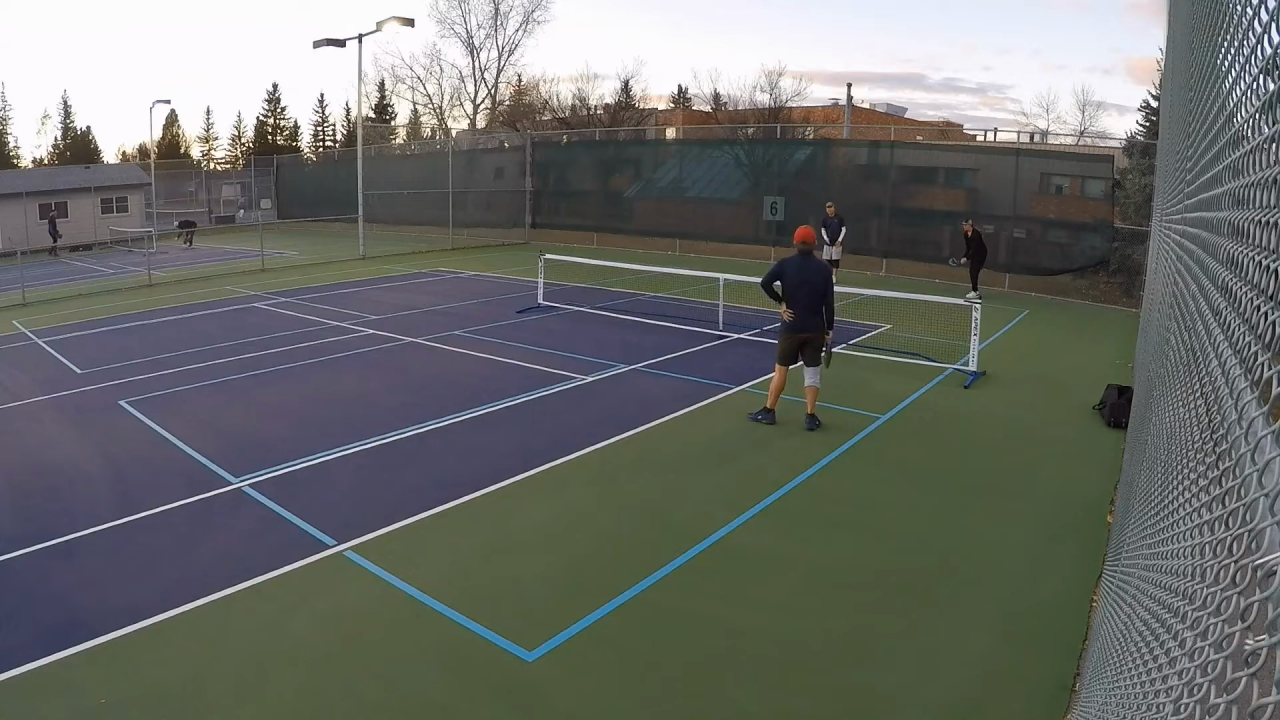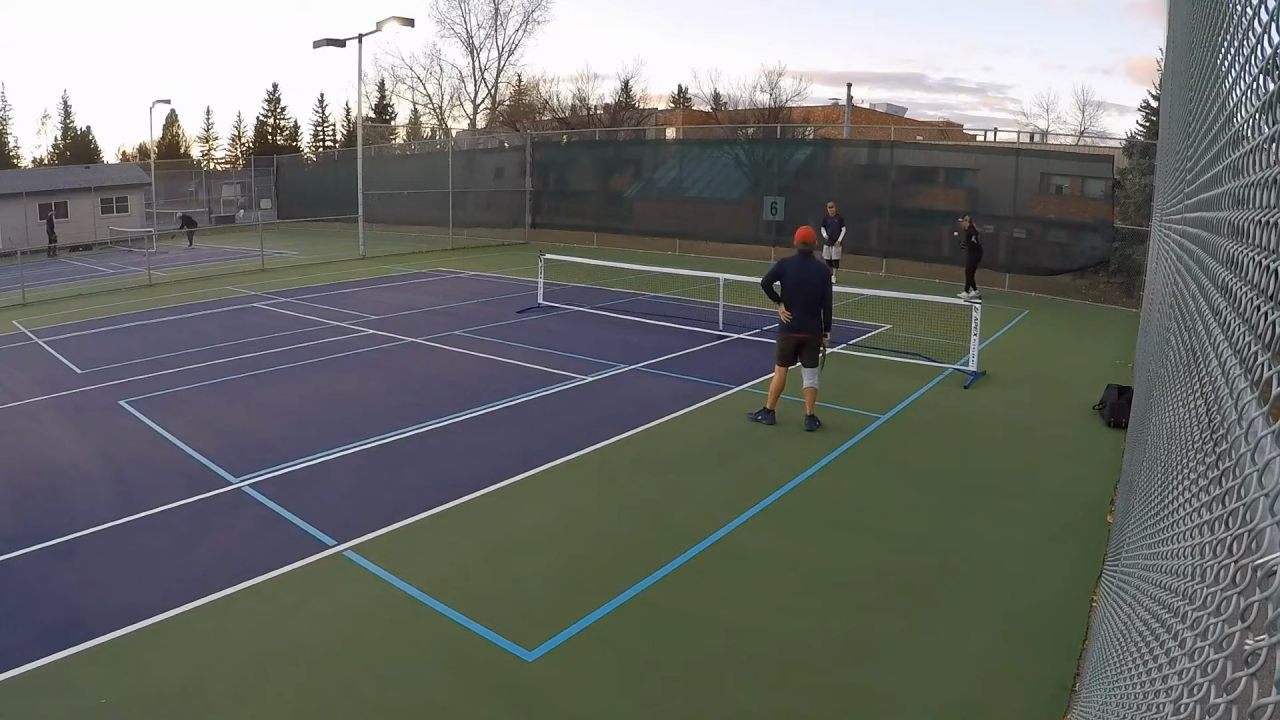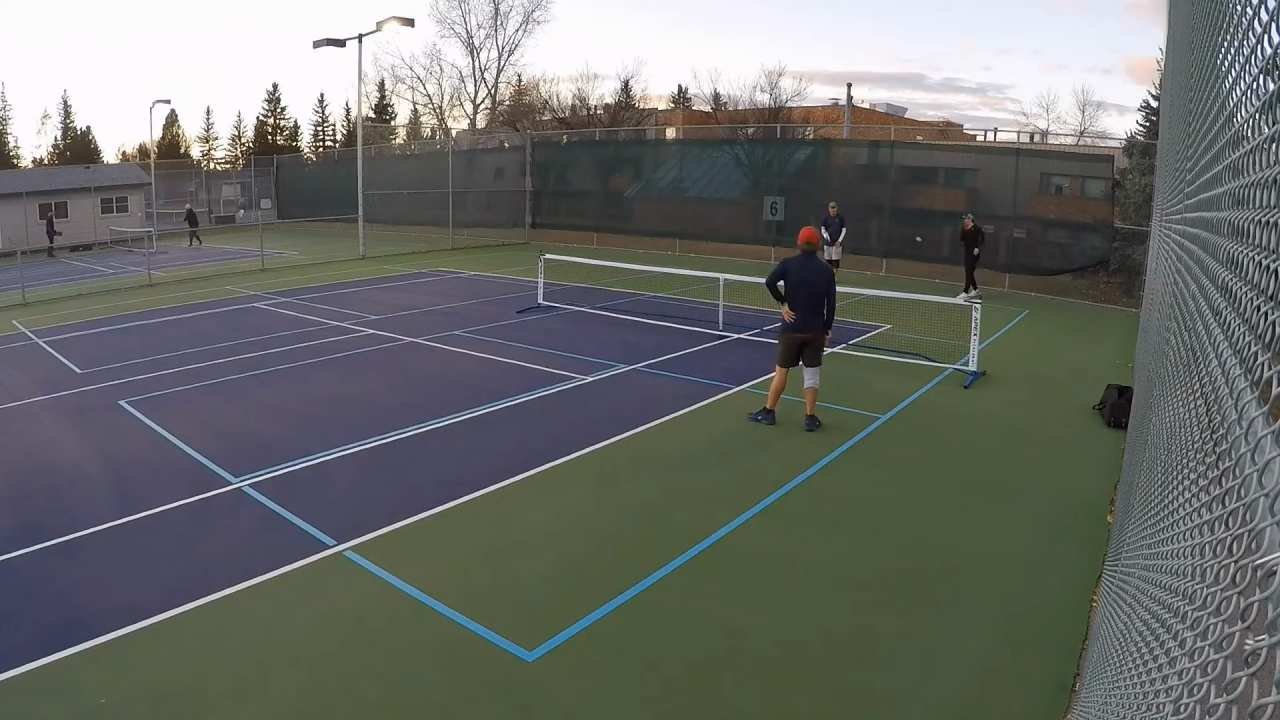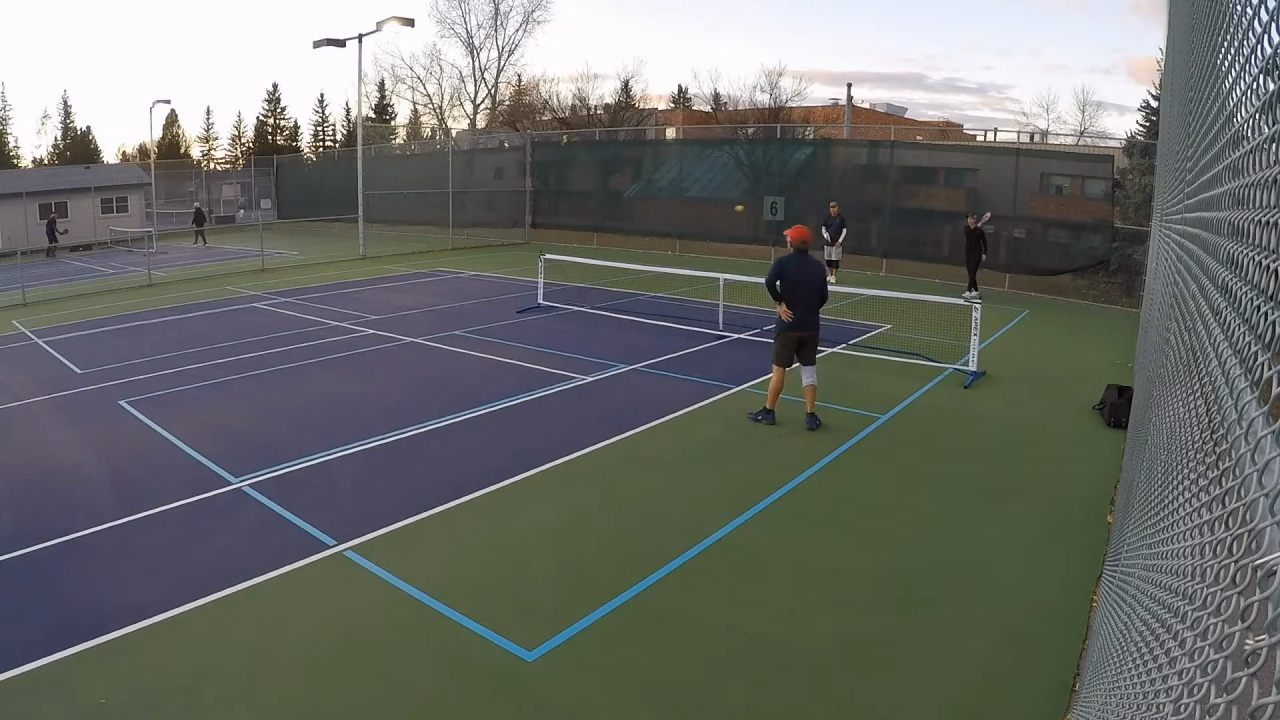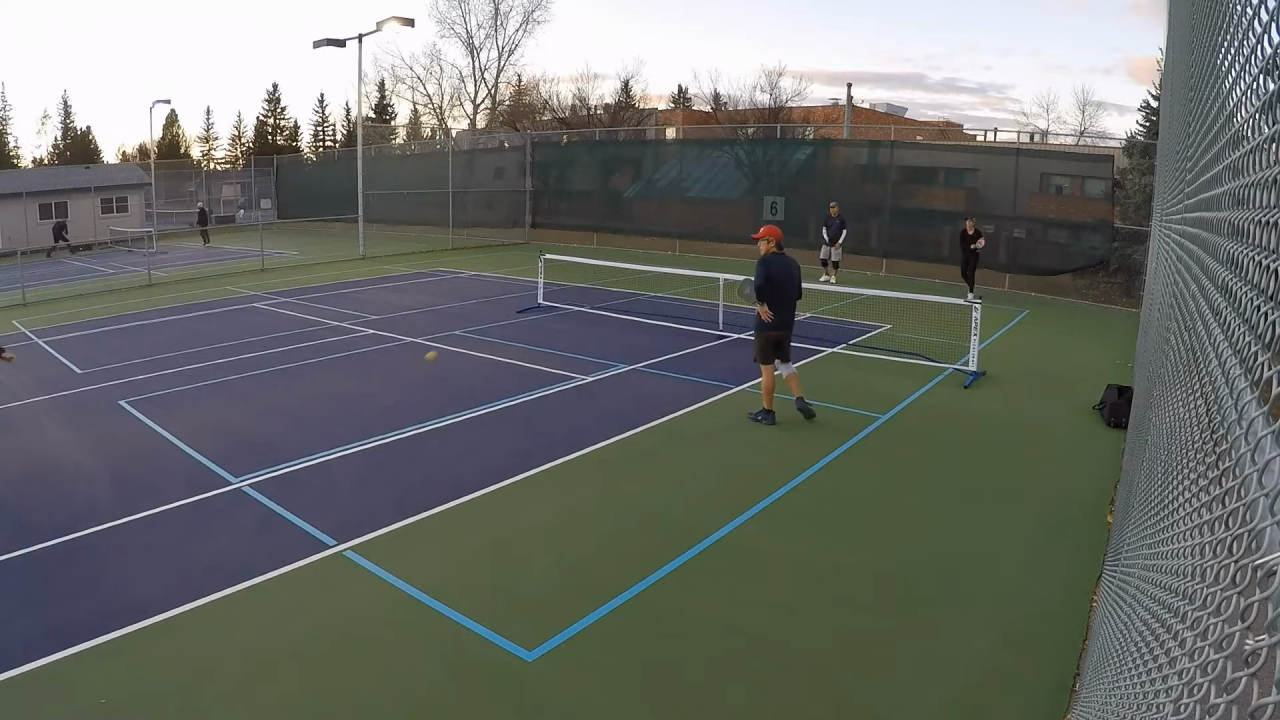
dt=0.4s
person 1, frame 1
left shoulder: (785, 264)
right shoulder: (823, 268)
left elbow: (765, 282)
right elbow: (829, 302)
left wrist: (780, 302)
right wrist: (829, 328)
left hip: (791, 327)
right hip: (815, 329)
left knee: (781, 370)
right knee: (812, 373)
left ankle: (768, 411)
right ankle: (810, 416)
person 1, frame 2
left shoulder: (785, 264)
right shoulder: (822, 269)
left elbow: (765, 282)
right elbow: (827, 304)
left wrist: (779, 303)
right wrist: (826, 330)
left hip: (788, 328)
right hip: (812, 330)
left knee: (780, 371)
right knee: (810, 374)
left ankle: (768, 412)
right ankle: (810, 417)
person 1, frame 3
left shoulder: (789, 263)
right shoulder: (826, 270)
left elbow: (770, 281)
right elbow: (831, 303)
left wrist: (782, 303)
right wrist: (827, 329)
left hip: (791, 328)
right hip: (815, 330)
left knee: (781, 371)
right knee: (812, 373)
left ankle: (768, 412)
right ankle: (810, 417)
person 1, frame 4
left shoulder: (783, 262)
right shoulder: (818, 266)
left elbow: (770, 282)
right elbow: (823, 297)
left wrist: (780, 303)
left hip: (788, 326)
right hip: (811, 327)
left knee: (779, 370)
right knee: (809, 371)
left ankle: (768, 412)
right ankle: (811, 415)
person 1, frame 5
left shoulder: (765, 261)
right shoulder: (793, 264)
left elbow: (759, 285)
right elbow: (797, 294)
left wrist: (761, 303)
left hip: (767, 324)
right hip: (786, 324)
left knee: (767, 368)
right knee: (785, 364)
left ankle: (767, 412)
right ankle: (801, 401)
